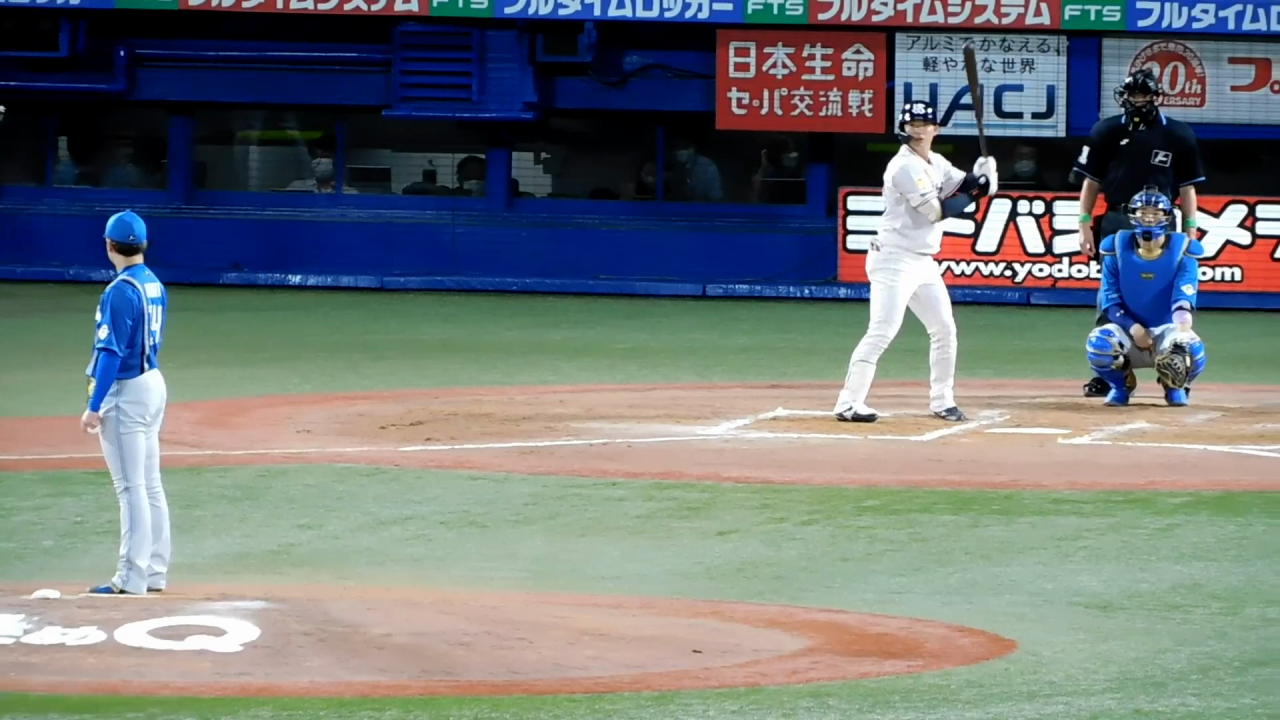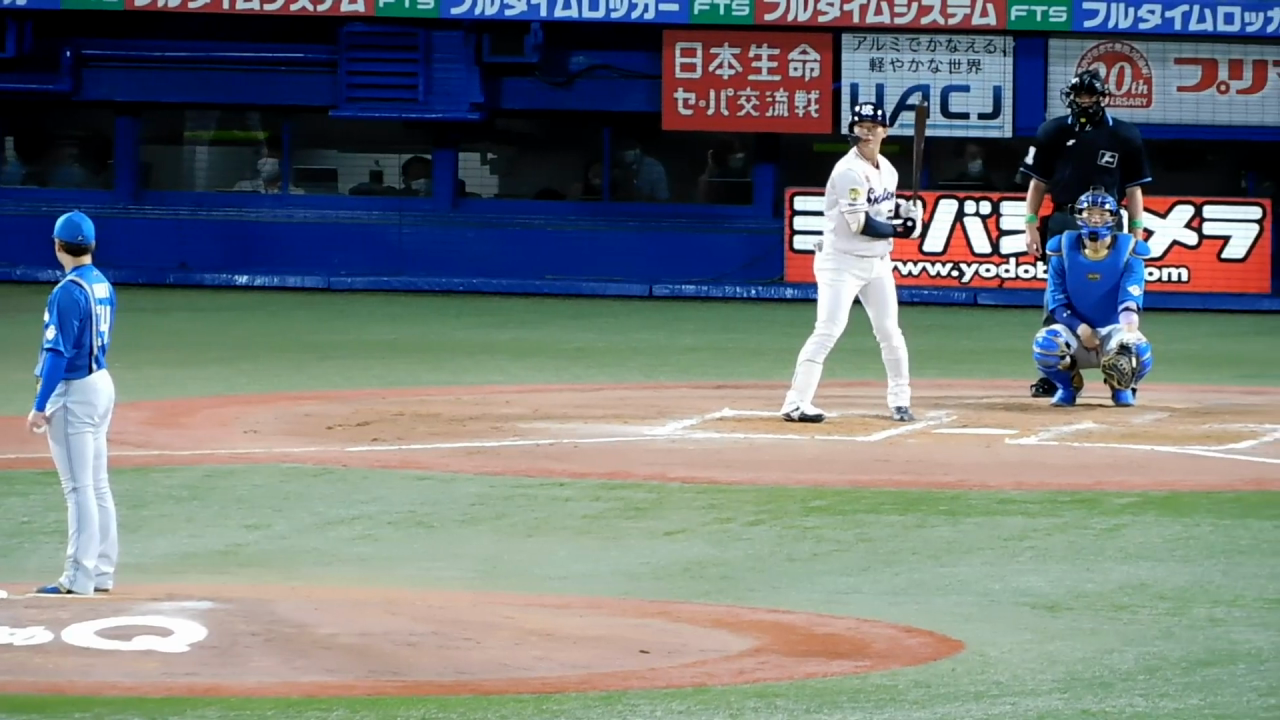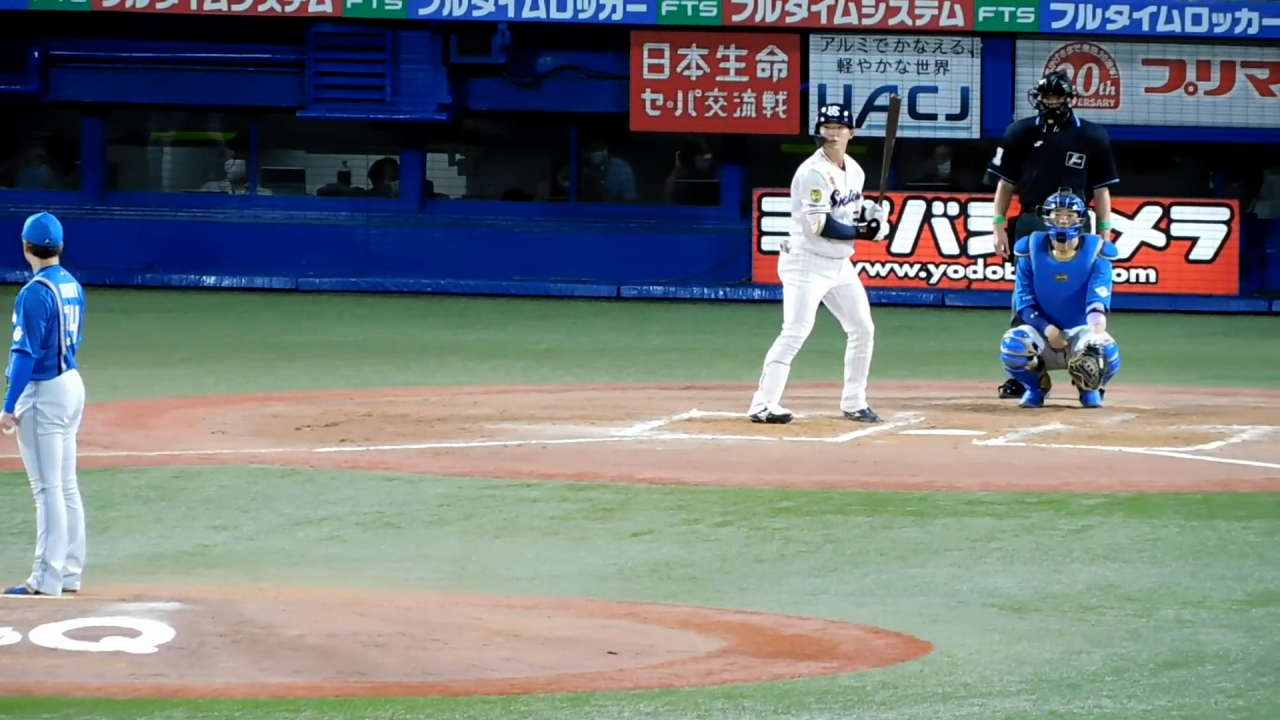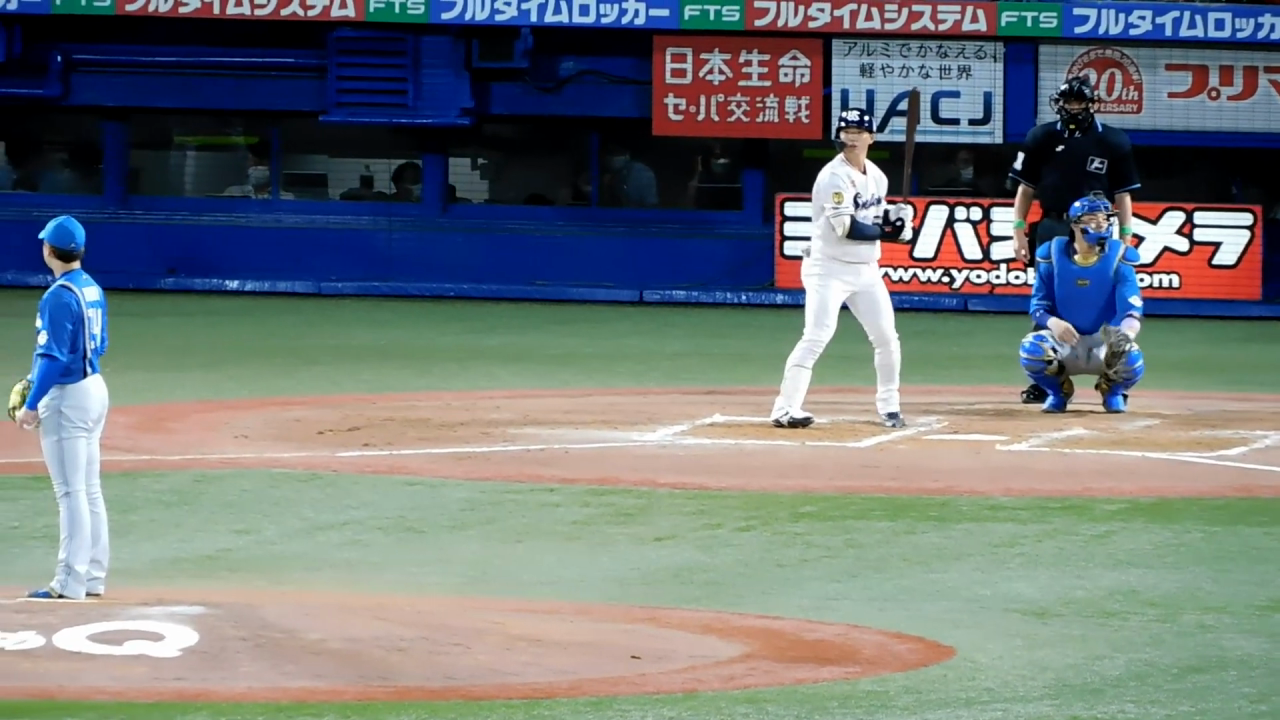
dt=0.4s
person 1, frame 1
left shoulder: (120, 290)
right shoulder: (154, 284)
left elbow: (111, 353)
left wrist: (94, 406)
left hip: (126, 392)
right hip: (152, 383)
left knee: (130, 487)
right knee: (149, 484)
left ankle: (133, 578)
right ankle: (154, 570)
person 1, frame 2
left shoulder: (68, 290)
right shoulder: (103, 285)
left elbow: (58, 353)
left wrist: (40, 406)
left hip: (74, 392)
right hip: (101, 384)
left knee: (78, 488)
right knee: (97, 485)
left ankle: (80, 578)
right ankle: (102, 570)
person 1, frame 3
left shoulder: (35, 292)
right shoulder: (72, 285)
left hip: (43, 393)
right hip: (70, 384)
left knee: (47, 488)
right knee: (66, 486)
left ankle: (48, 579)
right ankle: (69, 572)
person 1, frame 4
left shoulder: (58, 296)
right shoulder: (93, 289)
left elbow: (53, 358)
left wrist: (31, 405)
left hip: (67, 397)
right hip: (94, 388)
left knee: (71, 492)
right knee: (90, 490)
left ankle: (71, 583)
right ankle: (92, 576)
person 2, frame 1
left shoulder: (1178, 135)
right shoulder: (1106, 131)
left elbow: (1187, 189)
right elbow: (1091, 182)
left wrist: (1190, 233)
right wrist: (1085, 225)
right hip: (1116, 224)
person 2, frame 2
left shoulder: (1125, 135)
right shoulder: (1053, 131)
left elbow: (1133, 189)
right elbow: (1038, 183)
left wrist: (1136, 233)
right wrist: (1031, 225)
right hip: (1063, 223)
person 2, frame 3
left shoulder: (1092, 136)
right shoulder: (1020, 132)
left elbow: (1101, 190)
right elbow: (1005, 183)
left wrist: (1104, 234)
right wrist: (999, 226)
right hip: (1031, 225)
person 2, frame 4
left shoulder: (1114, 141)
right shoulder: (1041, 137)
left elbow: (1123, 195)
right elbow: (1026, 188)
left wrist: (1126, 239)
right wrist: (1019, 230)
right hip: (1052, 229)
person 3, frame 1
left shoulder: (934, 161)
right shoulder: (905, 166)
left elbow: (962, 185)
right elbow: (937, 211)
left wrist: (982, 174)
right wrist: (974, 192)
left hip: (923, 261)
right hip: (895, 260)
left knee: (944, 329)
right knee: (881, 332)
left ankle: (942, 400)
right ankle: (848, 403)
person 3, frame 2
left shoulder: (887, 170)
right shoulder: (848, 171)
right elbow: (860, 223)
left wrist: (905, 211)
right wrist: (899, 230)
left hip: (878, 262)
right hip: (841, 261)
left knee: (889, 331)
right knee: (828, 331)
left ankle: (899, 399)
right ankle: (796, 403)
person 3, frame 3
left shoulder: (854, 170)
right shoulder: (813, 172)
right elbow: (821, 225)
left wrist: (870, 213)
right wrist: (863, 232)
left hip: (840, 264)
right hip: (806, 262)
left knee: (862, 328)
right knee: (795, 332)
left ankle: (854, 402)
right ankle: (763, 405)
person 3, frame 4
left shoulder: (876, 175)
right shoulder: (833, 176)
right elbow: (846, 228)
left wrist: (896, 216)
right wrist: (889, 232)
left hip: (866, 269)
right hip: (829, 267)
left knee: (886, 337)
right knee: (816, 337)
left ankle: (889, 405)
right ankle: (785, 409)
person 4, frame 1
left shoulder: (1182, 250)
right shoulder: (1116, 249)
left elbow: (1184, 301)
right elbow: (1110, 302)
left wrist: (1182, 336)
right wrist: (1135, 330)
left hip: (1167, 330)
right hip: (1128, 330)
left knee: (1193, 351)
right knee: (1098, 343)
left ankle: (1175, 386)
right ankle: (1121, 385)
person 4, frame 2
left shoulder: (1128, 251)
right shoulder: (1063, 249)
left elbow: (1131, 301)
right elbow: (1056, 302)
left wrist: (1129, 338)
right wrist: (1081, 329)
left hip: (1114, 331)
right hip: (1074, 330)
left knee: (1139, 352)
right knee: (1044, 344)
left ankle: (1122, 387)
right ankle: (1068, 385)
person 4, frame 3
left shoulder: (1096, 253)
right shoulder: (1031, 250)
left elbow: (1098, 303)
right elbow: (1024, 304)
left wrist: (1096, 339)
right wrist: (1050, 331)
left hip: (1082, 332)
right hip: (1042, 332)
left knee: (1107, 353)
right knee: (1011, 345)
left ankle: (1090, 388)
right ankle: (1036, 387)
person 4, frame 4
left shoulder: (1119, 258)
right shoulder: (1053, 256)
left elbow: (1132, 309)
right elbow: (1038, 306)
left wrist: (1126, 336)
right wrist: (1053, 322)
left hip: (1106, 340)
right hip: (1065, 341)
left knee: (1132, 361)
right knee: (1031, 349)
left ankle: (1113, 391)
right ankle: (1058, 391)
